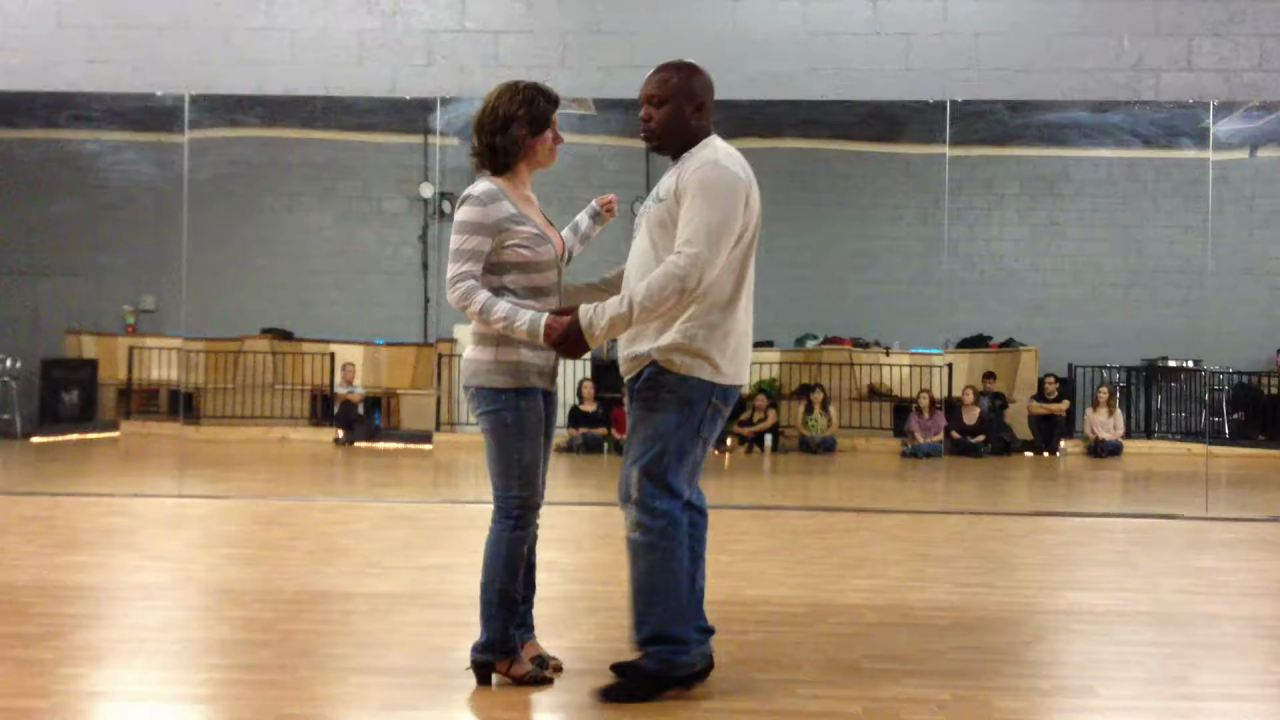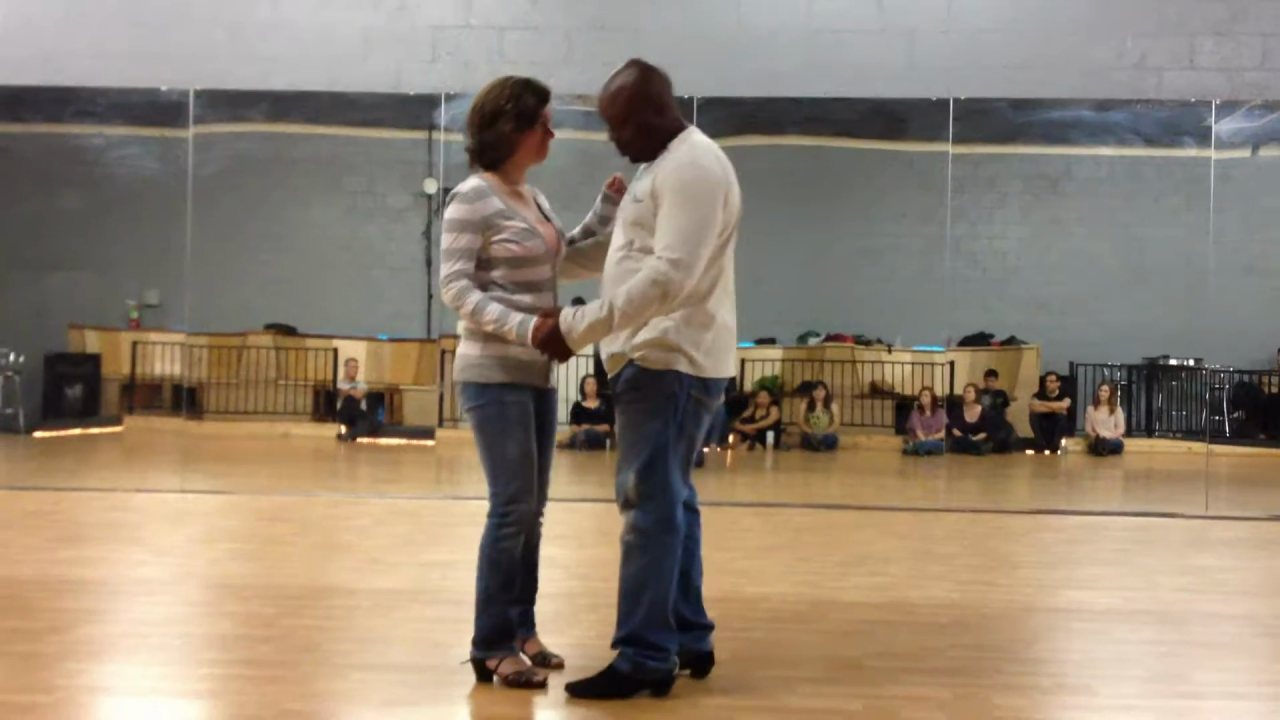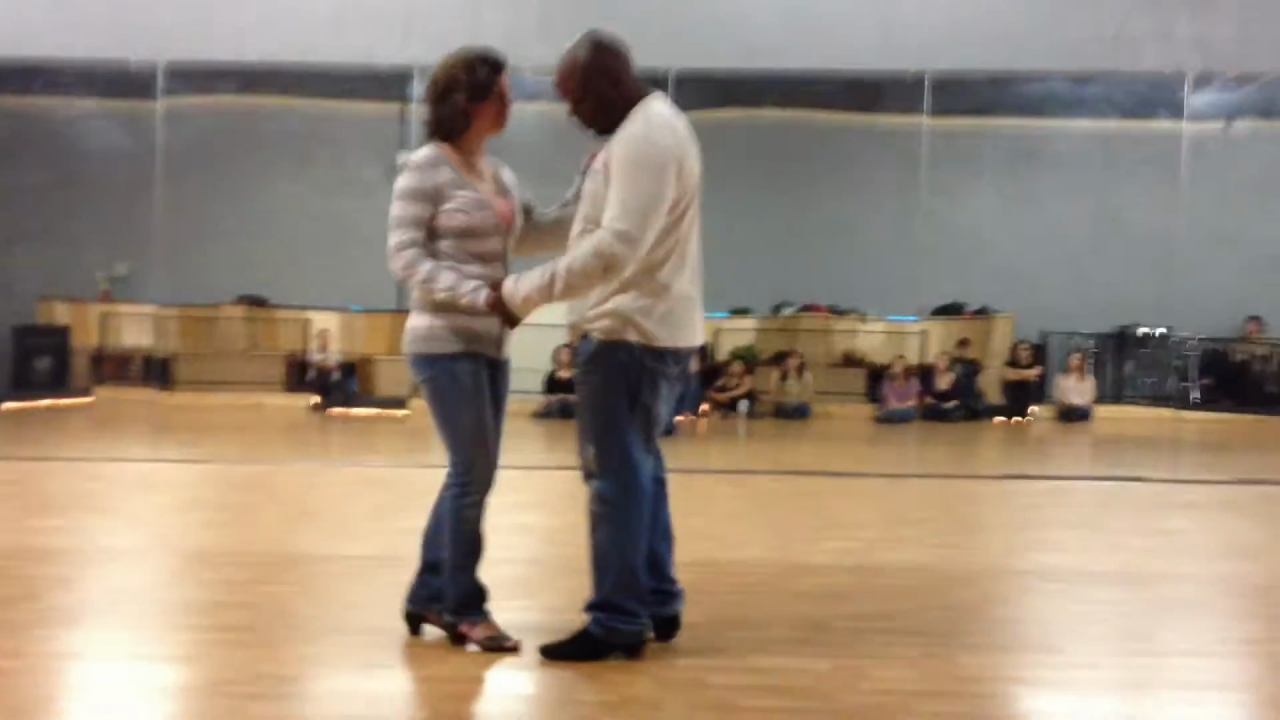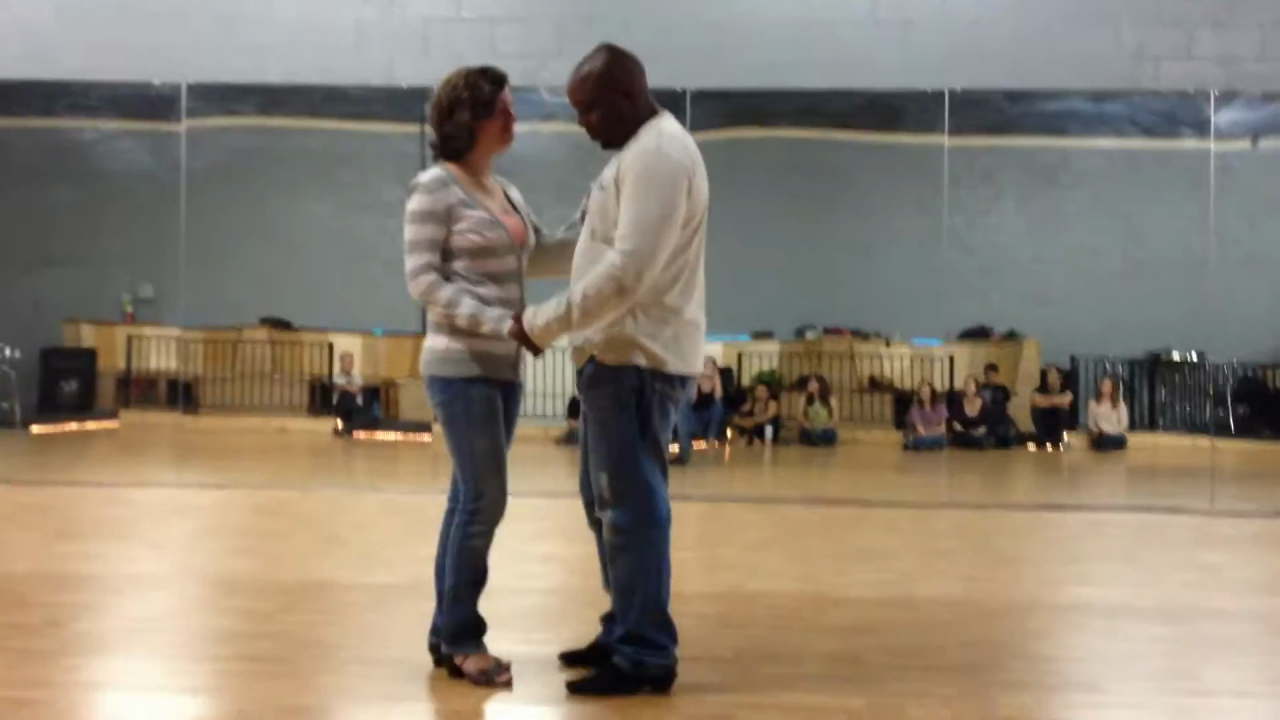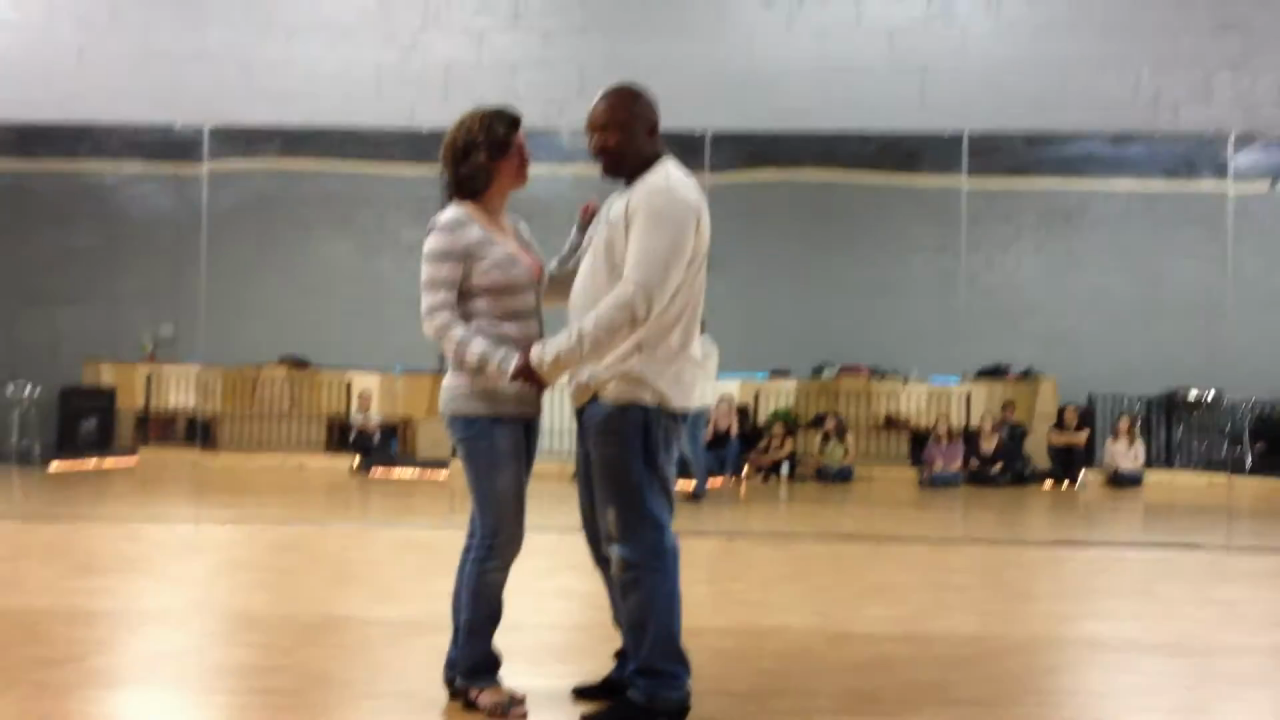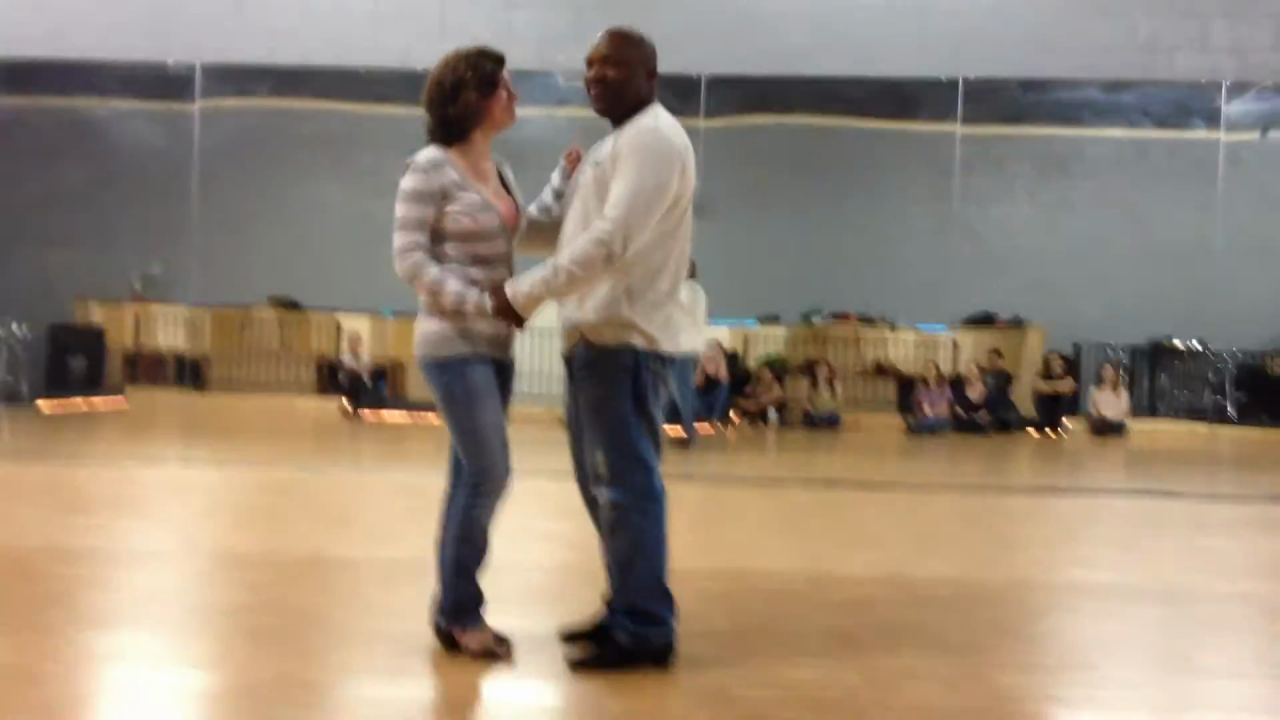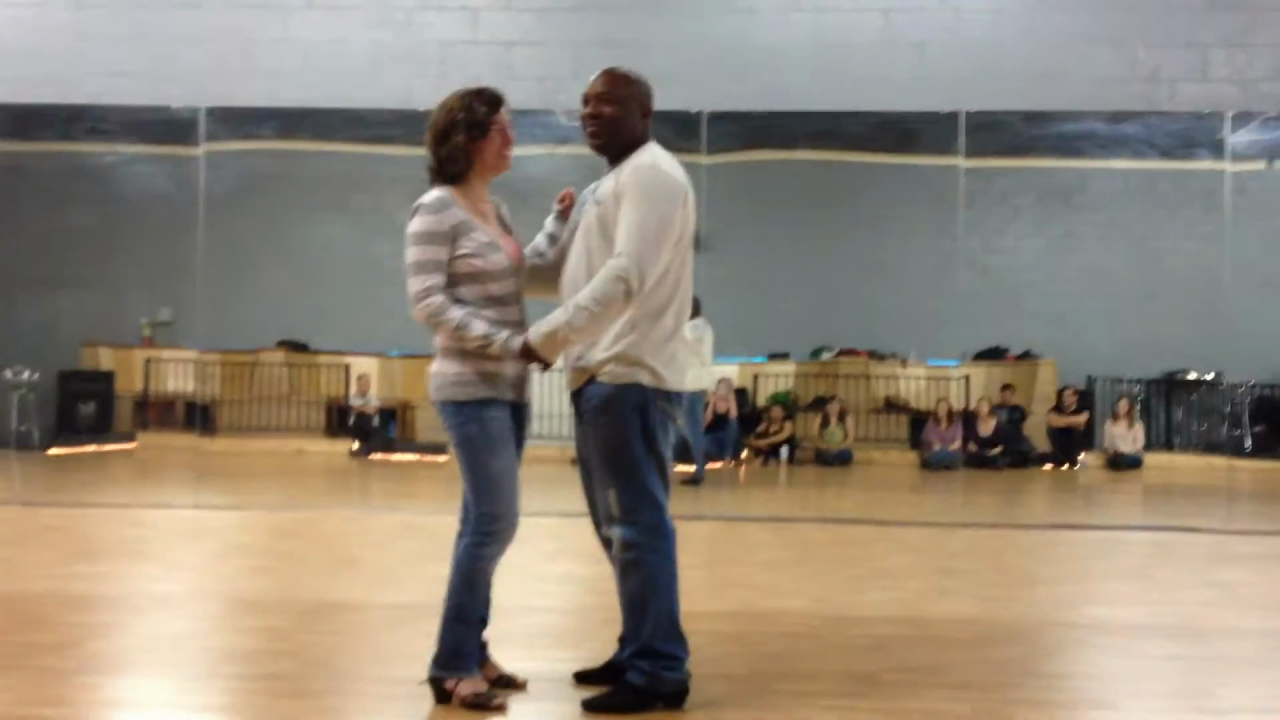
dt=0.4s
person 1, frame 1
left shoulder: (714, 169)
right shoulder: (685, 173)
left elbow: (686, 275)
left wrist: (591, 323)
right wrist: (593, 323)
left hip: (687, 366)
right hip: (670, 362)
left knee: (651, 500)
right knee: (676, 503)
left ankle: (669, 651)
right ankle: (688, 642)
person 1, frame 2
left shoulder: (692, 166)
right shoulder: (666, 166)
left elbow: (670, 275)
left wrist: (576, 327)
right wrist: (580, 326)
left hip: (671, 361)
right hip: (662, 358)
left knee: (649, 504)
right knee: (670, 502)
left ankle: (645, 657)
right ankle: (687, 638)
person 1, frame 3
left shoulder: (647, 138)
right shoulder: (641, 131)
left elbow: (616, 248)
left wrist: (522, 293)
right wrist: (529, 288)
left hip: (633, 332)
right hip: (638, 327)
left knee: (616, 474)
right knee: (638, 470)
left ankle: (618, 620)
right ankle: (656, 601)
person 1, frame 4
left shoulder: (659, 154)
right shoulder: (637, 152)
left elbow: (629, 270)
left wrist: (542, 322)
right wrist: (554, 321)
left hip: (637, 357)
right hip: (618, 352)
left knee: (630, 505)
right knee: (611, 501)
left ankle: (645, 655)
right ankle: (628, 632)
person 1, frame 5
left shoulder: (667, 194)
right shoulder: (631, 197)
left elbow: (636, 303)
left wrist: (549, 358)
right wrist: (559, 362)
left hip: (637, 396)
right hip: (608, 392)
left knee: (638, 542)
right knee: (612, 540)
right ankle: (637, 668)
person 1, frame 6
left shoulder: (653, 137)
right shoulder: (619, 142)
left elbow: (613, 242)
left wrist: (525, 293)
left hip: (625, 340)
right hip: (598, 335)
left knee: (624, 486)
right knee: (604, 485)
left ankle: (644, 631)
right ankle: (626, 612)
person 1, frame 7
left shoulder: (651, 173)
right shoulder: (617, 179)
left elbow: (627, 278)
left wrist: (547, 336)
left hip: (632, 378)
right hip: (604, 373)
left knee: (637, 524)
right knee: (618, 524)
right ankle: (638, 652)
person 2, frame 1
left shoulder: (528, 200)
right shoulder: (483, 200)
right elbow: (462, 288)
left wrist: (590, 223)
right wrist: (536, 324)
left hip: (537, 374)
right hip: (504, 376)
left knee: (525, 509)
right knee: (517, 508)
left ankle: (518, 634)
right ankle: (496, 648)
person 2, frame 2
left shoulder: (533, 199)
right shoulder: (472, 197)
left elbow: (572, 261)
right elbow: (454, 287)
left wrist: (609, 207)
right wrist: (522, 327)
left hip: (535, 375)
right hip: (494, 373)
left knee: (529, 506)
right knee: (513, 506)
left ankle: (518, 628)
right ankle: (492, 644)
person 2, frame 3
left shoulder: (498, 175)
right shoulder: (425, 168)
left elbow: (538, 235)
right elbow: (404, 255)
right wrist: (475, 294)
left hip: (488, 345)
right hip: (444, 343)
left knee: (471, 475)
right knee: (474, 473)
left ankle: (429, 596)
right ankle: (464, 607)
person 2, frame 4
left shoulder: (506, 191)
right shoulder: (435, 187)
left elbow: (545, 257)
right elbow: (422, 278)
right wrist: (495, 321)
left hip: (502, 366)
right hip: (460, 366)
left knee: (472, 499)
right knee: (483, 500)
left ankle: (449, 632)
right ankle: (460, 638)
person 2, frame 5
left shoulder: (515, 228)
right shoulder: (452, 227)
left elbow: (547, 290)
right elbow: (438, 318)
right wrist: (504, 364)
left hip: (520, 404)
right hip: (482, 405)
left knee: (491, 537)
right knee: (500, 538)
left ankle: (463, 666)
person 2, frame 6
left shoulder: (499, 169)
right shoulder: (430, 168)
left elbow: (526, 232)
right elbow: (409, 258)
left wrist: (567, 177)
right wrist: (479, 304)
left hip: (495, 346)
right hip: (455, 346)
left knee: (472, 478)
right knee: (487, 473)
left ankle: (458, 611)
right ankle: (459, 612)
person 2, frame 7
left shoulder: (494, 208)
right shoulder: (436, 209)
left elbow: (520, 277)
right elbow: (426, 302)
left wrist: (560, 222)
right wrist: (511, 343)
left hip: (506, 387)
right hip: (470, 389)
left knee: (484, 523)
right knee: (494, 521)
left ankle: (471, 651)
right ankle: (452, 664)
